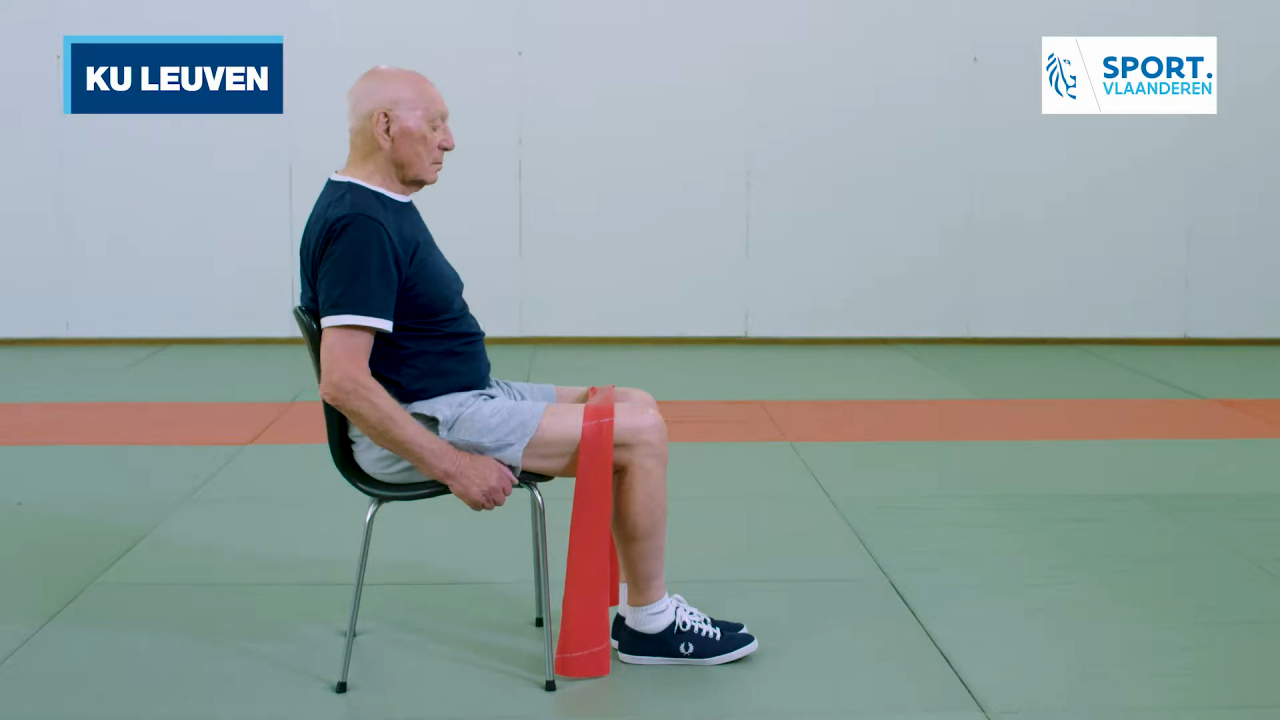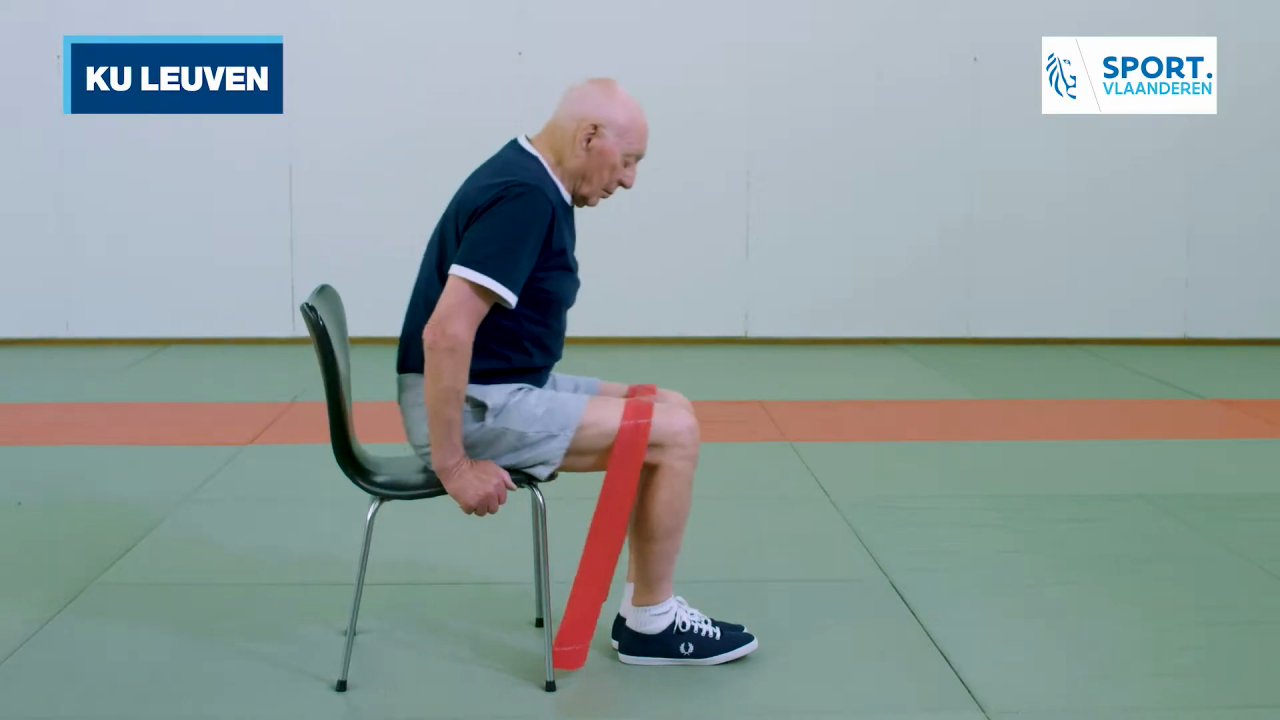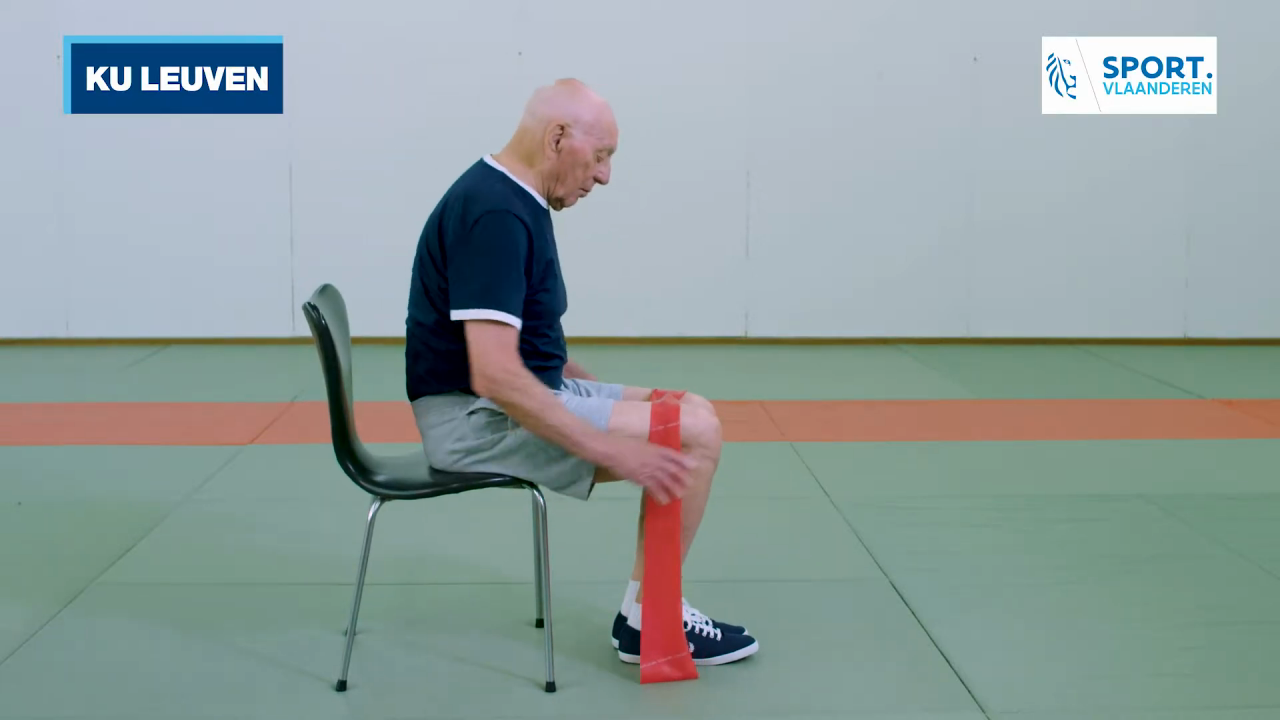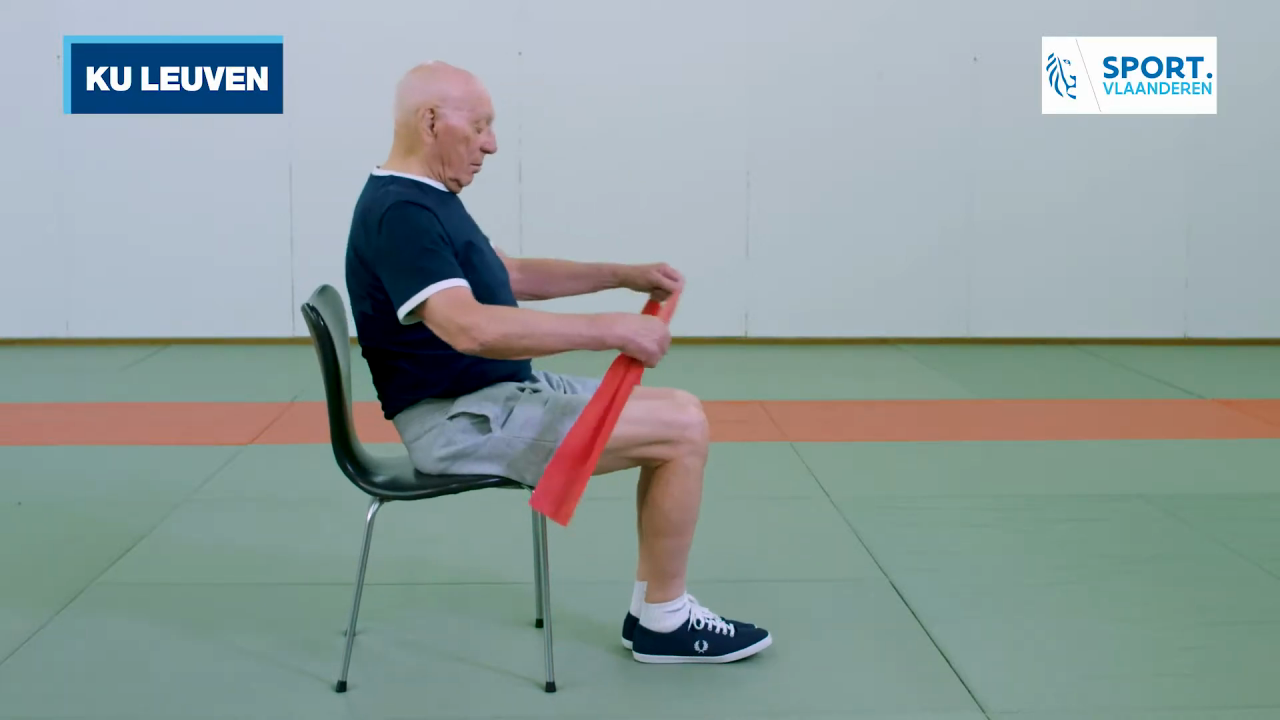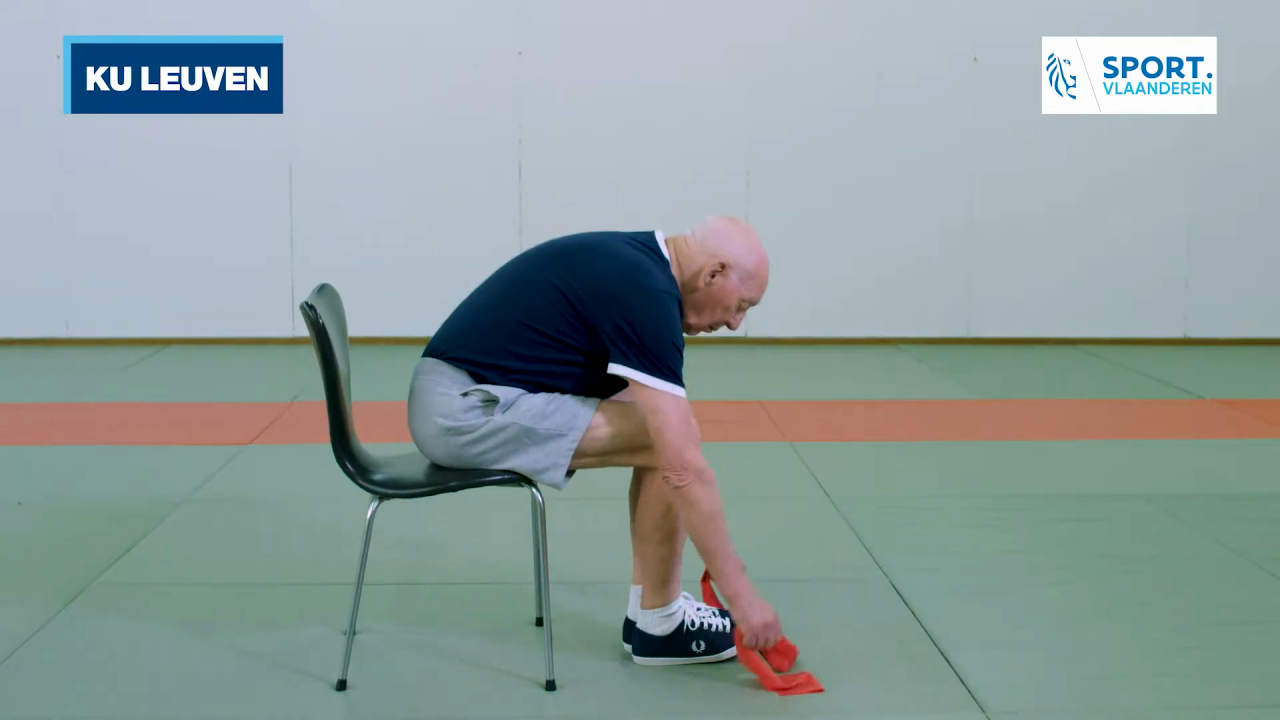
dt=1s
person 1, frame 1
left shoulder: (383, 206)
right shoulder: (359, 223)
right elbow: (343, 381)
right wrist: (450, 466)
left hip: (462, 398)
right hip: (425, 425)
left knee: (635, 408)
right knee: (640, 434)
left ankle: (644, 606)
right ankle: (651, 623)
person 1, frame 2
left shoulder: (529, 181)
right shoulder: (524, 197)
right elbow: (446, 333)
right wrist: (452, 464)
left hip: (509, 388)
right hip: (473, 406)
left knee: (672, 411)
right knee: (672, 435)
left ankle: (644, 607)
right ankle: (651, 623)
person 1, frame 3
left shoulder: (508, 198)
right shoulder: (496, 215)
right elbow: (495, 376)
left wrist: (609, 407)
right wrist: (612, 452)
left hip: (514, 399)
right hip: (481, 418)
left knee: (692, 415)
right knee: (694, 438)
left ankle: (647, 608)
right ankle: (651, 623)
person 1, frame 4
left shoulder: (425, 199)
right shoulder: (400, 214)
left elbow: (511, 275)
right elbow: (470, 329)
left wrist: (624, 274)
right wrist: (613, 329)
left hip: (496, 394)
right hip: (461, 421)
left knee: (679, 410)
right knee: (682, 430)
left ankle: (655, 607)
right ankle: (663, 620)
person 1, frame 5
left shoulder: (635, 261)
right shoulder: (646, 292)
right elbow: (682, 468)
right wrist: (741, 591)
left hip: (468, 396)
right hip: (466, 409)
left knee: (667, 430)
right knee: (671, 440)
left ankle: (655, 608)
right ankle: (660, 623)
